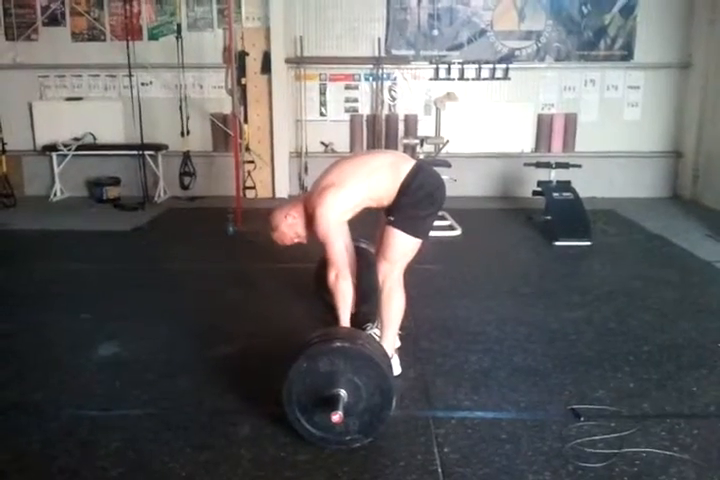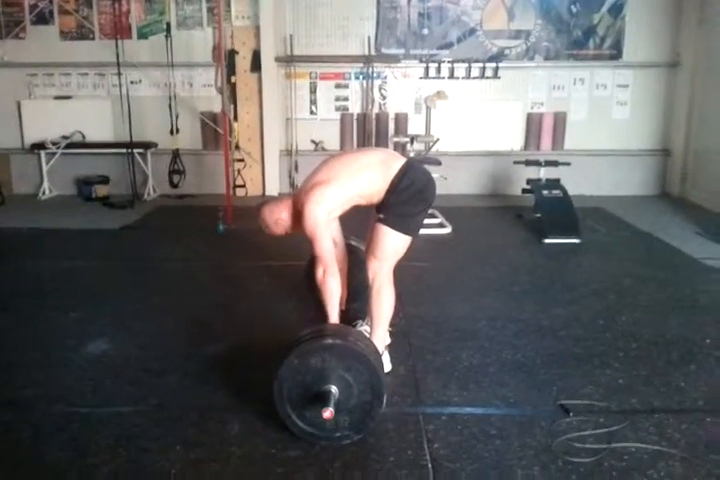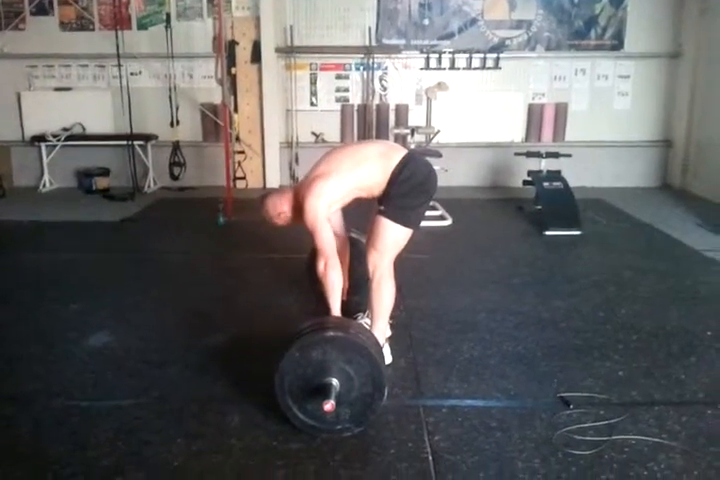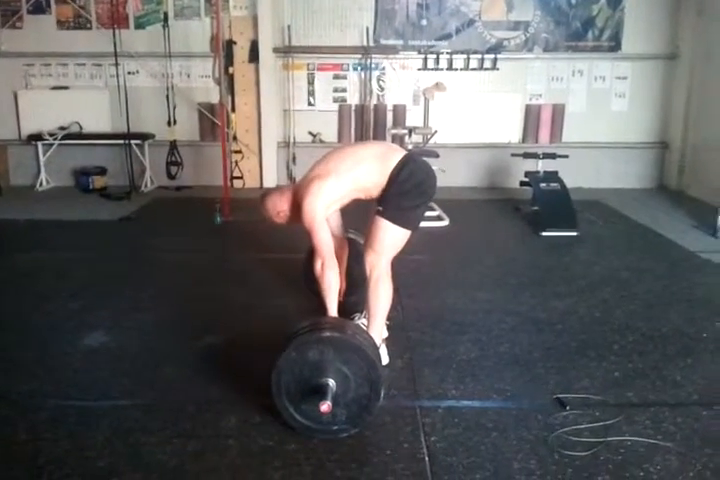
dt=0.3s
person 1, frame 1
left shoulder: (322, 213)
right shoulder: (320, 198)
left elbow: (339, 274)
right elbow: (346, 247)
left wrist: (345, 328)
right wrist: (351, 297)
left hip: (419, 189)
right hip: (414, 179)
left knee: (388, 272)
right knee: (384, 262)
left ankle: (386, 356)
right ankle: (386, 330)
person 1, frame 2
left shoulder: (310, 210)
right shoulder: (312, 196)
left elbow: (326, 270)
right elbow: (337, 243)
left wrist: (333, 323)
right wrist: (343, 290)
left hip: (410, 186)
right hip: (405, 177)
left knee: (378, 269)
right knee: (375, 260)
left ankle: (377, 352)
right ankle: (377, 328)
person 1, frame 3
left shoulder: (311, 203)
right shoulder: (316, 189)
left elbow: (328, 262)
right elbow: (339, 236)
left wrist: (336, 317)
right wrist: (345, 281)
left hip: (410, 178)
right hip: (408, 168)
left knee: (378, 262)
right knee: (376, 252)
left ankle: (377, 345)
right ankle: (377, 320)
person 1, frame 4
left shoulder: (309, 204)
right shoulder: (315, 190)
left elbow: (325, 262)
right elbow: (338, 237)
left wrist: (332, 317)
right wrist: (341, 280)
left hip: (409, 180)
right hip: (408, 169)
left knee: (375, 263)
right knee: (375, 256)
left ankle: (374, 346)
right ankle: (373, 321)
